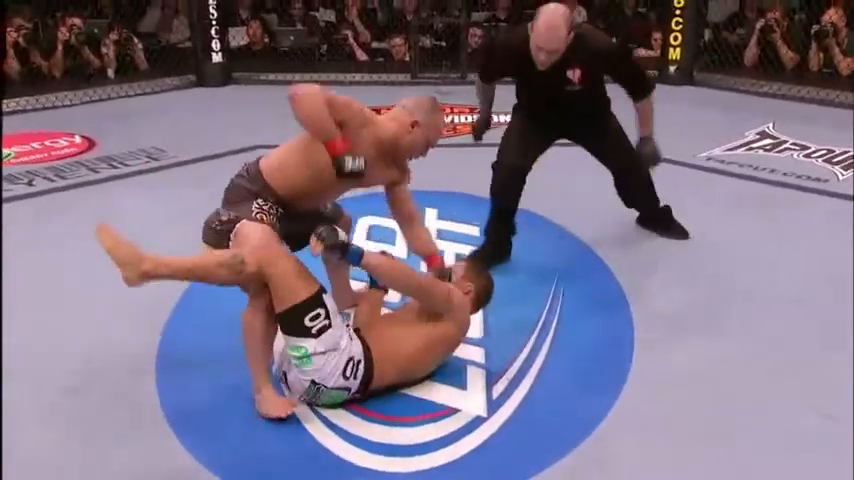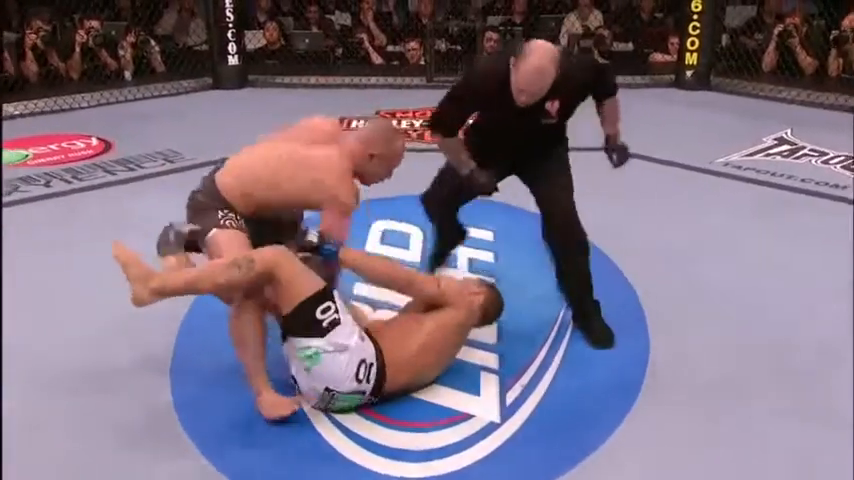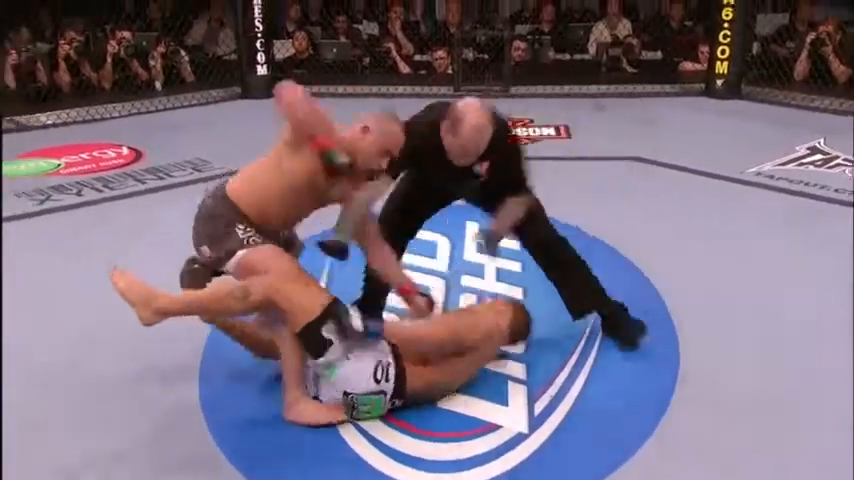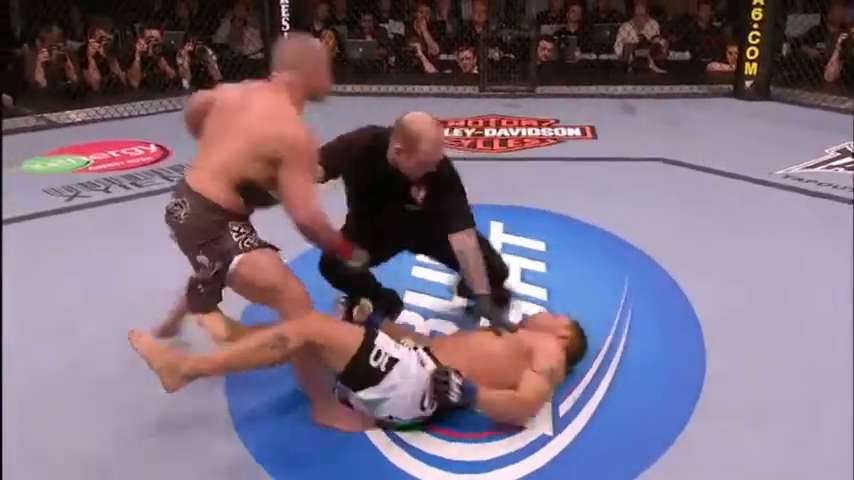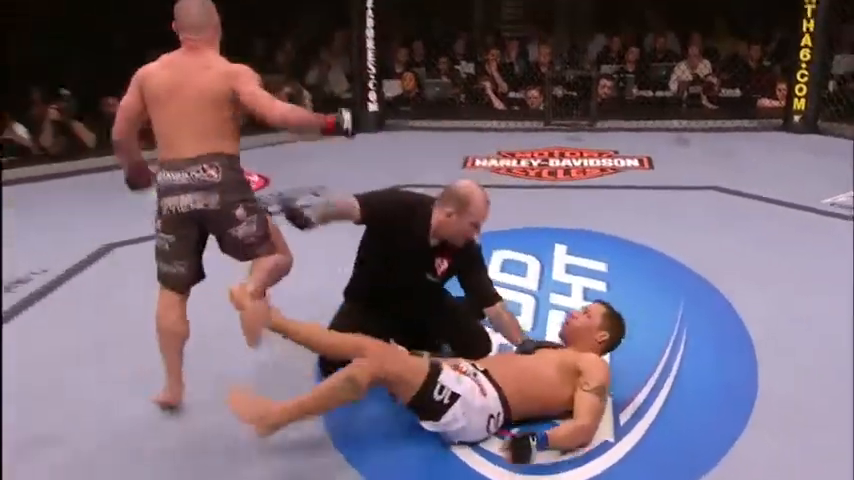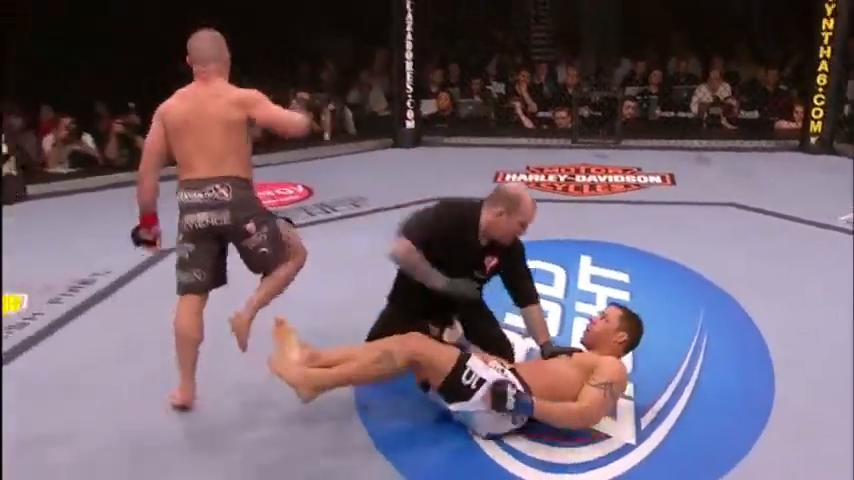
dt=0.3s
person 1, frame 1
left shoulder: (454, 312)
right shoulder: (430, 320)
left elbow: (415, 282)
right elbow: (360, 318)
left wrist: (353, 253)
right wrist: (356, 269)
left hip: (333, 369)
right hip: (326, 365)
left knee: (266, 252)
left ankle: (147, 265)
person 1, frame 2
left shoulder: (460, 304)
right shoulder: (438, 326)
left elbow: (397, 276)
right elbow: (369, 325)
left wrist: (330, 249)
left hip: (345, 368)
right hip: (334, 373)
left knee: (280, 256)
left ankle: (158, 284)
person 1, frame 3
left shoulder: (489, 324)
right shoulder: (465, 342)
left elbow: (428, 337)
left wrist: (373, 332)
left hip: (372, 373)
right hip: (357, 388)
left knee: (283, 279)
right knee: (280, 314)
left ankle: (162, 304)
right ankle: (297, 400)
person 1, frame 4
left shoulder: (548, 353)
right shoulder: (500, 341)
left elbow: (524, 404)
left wrist: (466, 392)
right wrist: (374, 321)
left hip: (412, 383)
right hip: (401, 358)
left knee: (306, 329)
right knee: (310, 319)
left ankle: (185, 367)
person 1, frame 5
left shoulder: (593, 368)
right shoulder: (550, 353)
left elbow: (583, 429)
left wrist: (537, 440)
right wrist: (427, 356)
left hip: (477, 406)
right hip: (468, 379)
left knee: (378, 363)
right knee: (368, 345)
left ankle: (273, 417)
right ankle: (275, 321)
person 1, frame 6
left shoulder: (610, 369)
right shoulder: (575, 358)
left elbow: (584, 415)
left wrist: (524, 404)
right wrist: (460, 346)
left hip: (495, 402)
right hip: (494, 381)
left knee: (413, 346)
right knee: (409, 342)
left ankle: (315, 383)
right ankle: (310, 360)
person 2, frame 1
left shoulder: (392, 160)
right shoulder: (358, 121)
left elbow: (410, 223)
right elbow: (302, 94)
left wrist: (437, 266)
right wrist: (338, 152)
left hip: (301, 202)
right hip: (256, 192)
left knee: (341, 228)
right knee: (264, 287)
right ankle: (263, 389)
person 2, frame 2
left shoulder: (326, 127)
right shoulder: (340, 188)
left hip: (240, 194)
right hip: (215, 203)
right knee: (248, 290)
right ankle: (264, 393)
person 2, frame 3
left shoulder: (350, 183)
right shoulder: (322, 140)
left elbow: (374, 245)
right elbow: (287, 93)
left wrist: (410, 292)
right wrist: (329, 149)
left hip: (247, 226)
right hip: (223, 224)
person 2, frame 4
left shoulder: (232, 94)
right shoulder: (294, 135)
left elbow: (192, 111)
right elbow: (305, 216)
right wrist: (348, 251)
left hip: (184, 205)
right hip: (213, 221)
left knee: (210, 280)
right knee: (295, 302)
left ankle: (171, 323)
right ankle: (325, 408)
person 2, frame 5
left shoulder: (148, 74)
right shoulder: (232, 73)
left elbow: (120, 134)
right elbow: (278, 113)
left wrist: (136, 171)
right wrist: (329, 122)
left hip: (172, 187)
right hip: (221, 182)
left knee: (172, 292)
right knee: (278, 258)
left ankle: (172, 387)
right ankle: (251, 290)
person 2, frame 6
left shoulder: (167, 108)
right shoulder: (244, 99)
left elbow: (148, 169)
right elbow: (296, 127)
left wrist: (147, 220)
right wrist: (304, 117)
left hip: (193, 204)
right hip: (236, 200)
left knee: (190, 298)
right knee: (293, 253)
left ankle: (185, 389)
right ankle: (247, 313)
person 3, frame 1
left shoulder: (597, 47)
right shoulder: (512, 45)
left elbow: (641, 89)
right elbow: (486, 72)
left wrist: (646, 139)
right wrist: (485, 113)
left hip: (590, 115)
right hip: (534, 116)
left knee: (629, 164)
right knee: (508, 169)
left ankle: (654, 216)
right ankle: (497, 241)
person 3, frame 2
left shoulder: (576, 72)
right shoulder: (485, 76)
left elbow: (606, 86)
right elbow: (441, 130)
left wrist: (612, 137)
right wrist: (471, 172)
left hip: (545, 151)
right hip: (487, 146)
left knee: (563, 224)
right knee: (438, 199)
left ankle: (585, 312)
right ankle: (447, 239)
person 3, frame 3
left shoulder: (499, 138)
right shoulder: (420, 129)
left elbow: (518, 196)
left wrist: (497, 231)
left hip: (489, 185)
right hip: (432, 180)
left knee: (544, 240)
right knee: (388, 231)
left ankle: (611, 315)
right ankle: (372, 301)
person 3, frame 4
left shoulder: (440, 169)
right shoulder: (362, 147)
left elbow: (462, 235)
left wrist: (482, 295)
left hip: (428, 223)
right hip: (373, 227)
left knee: (493, 272)
right knee: (334, 265)
left ankle: (478, 292)
right ankle: (377, 300)
person 3, frame 5
left shoulder: (466, 251)
right shoulder: (397, 207)
left elbow: (490, 302)
right elbow: (348, 207)
left wrist: (523, 345)
right wrist: (311, 216)
left hip: (423, 301)
right hip: (370, 297)
left knee: (476, 347)
right knee: (333, 361)
person 3, frame 6
left shoulder: (511, 245)
right shoulder: (449, 217)
left elbow: (528, 300)
right elbow: (401, 250)
right wrist: (441, 282)
left hip: (462, 300)
right hip: (418, 295)
left knee: (501, 356)
